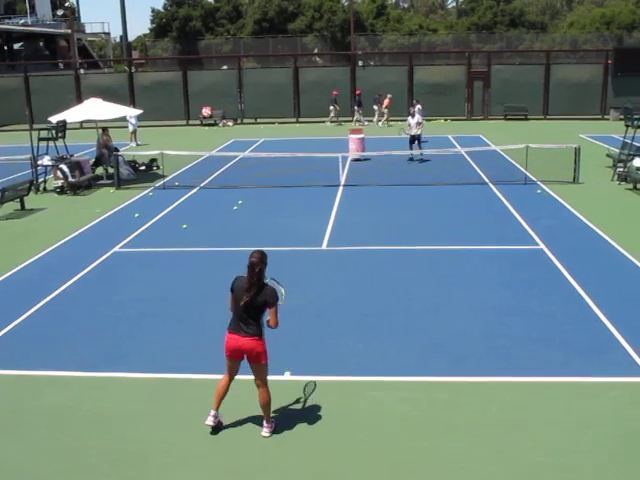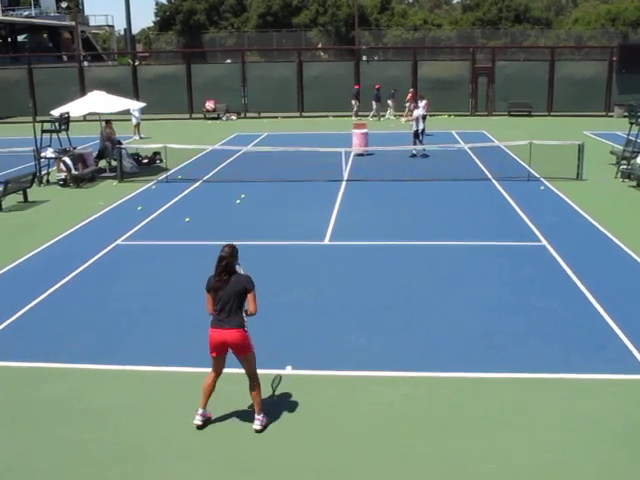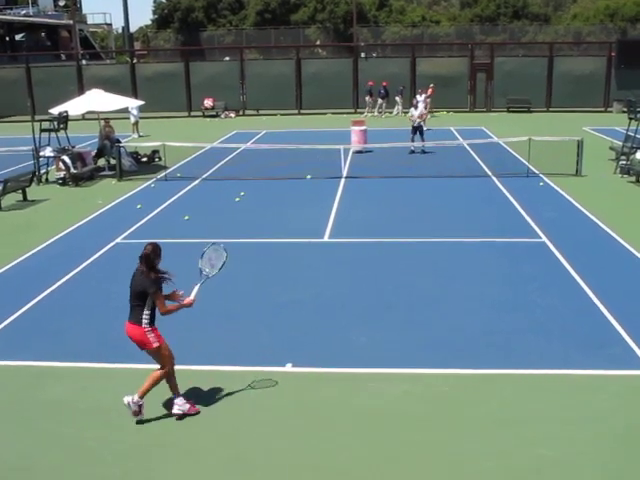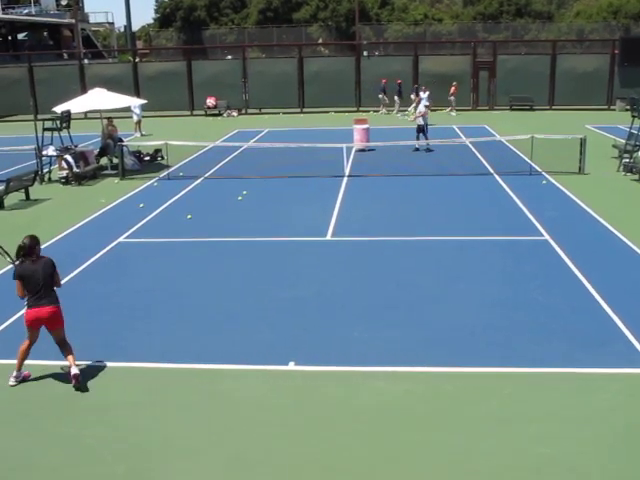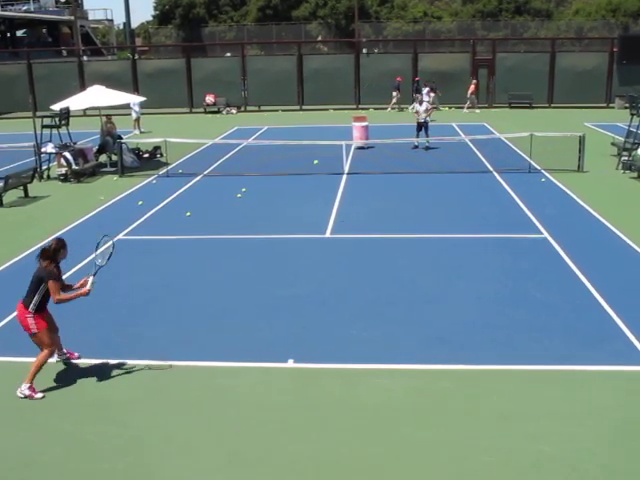
dt=1s
person 1, frame 1
left shoulder: (237, 282)
right shoulder: (269, 292)
right elbow: (273, 324)
right wrist: (266, 320)
left hip: (232, 338)
right hip: (254, 342)
left knee: (228, 376)
right knee: (261, 384)
left ankle: (213, 415)
right ankle: (267, 424)
person 1, frame 2
left shoulder: (212, 281)
right shoulder: (245, 280)
left elbow: (211, 310)
right elbow: (253, 310)
left hip: (215, 333)
right hip: (237, 333)
left knee: (215, 372)
right knee: (252, 373)
left ankle: (200, 414)
right ankle: (258, 418)
person 1, frame 3
left shoulder: (139, 272)
right shoulder: (151, 280)
right elbow: (164, 310)
left wrist: (172, 295)
right wrist: (185, 304)
left hip: (136, 326)
right hip: (142, 329)
left knee: (168, 363)
right knee: (168, 367)
left ankle: (179, 403)
right ankle: (136, 400)
person 1, frame 4
left shoulder: (19, 269)
right shoulder: (48, 262)
left elbow: (21, 295)
right elbow: (57, 284)
left hip: (33, 312)
right hip: (52, 309)
left knee: (30, 341)
right knee: (61, 341)
left ankle: (16, 375)
right ankle: (73, 368)
person 1, frame 5
left shoulder: (53, 266)
right shoulder: (50, 270)
left elbow: (62, 288)
right elbow: (56, 299)
left wrist: (78, 286)
right wrist: (80, 293)
left hip: (38, 309)
right hip: (29, 312)
left knee: (54, 331)
right knee: (49, 349)
left ankle: (62, 354)
right ankle: (25, 387)
